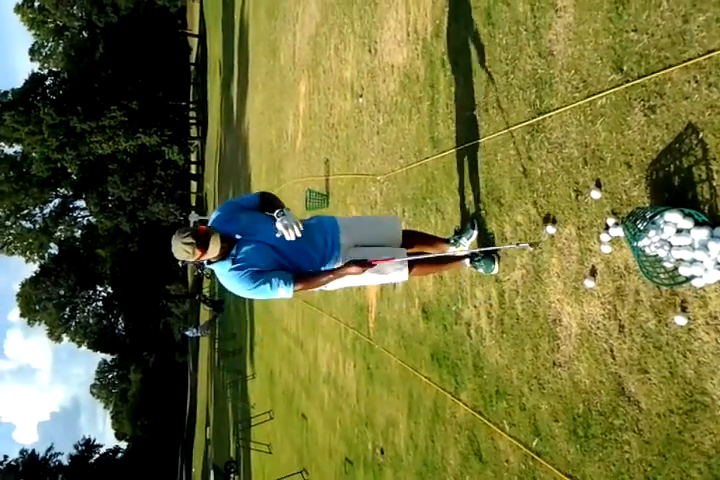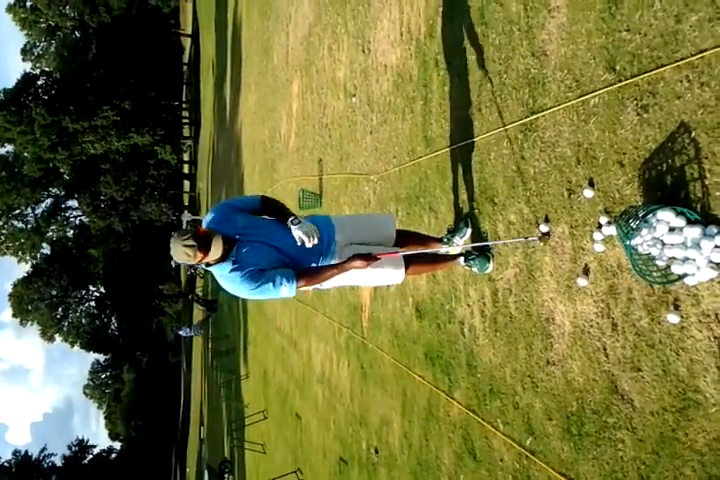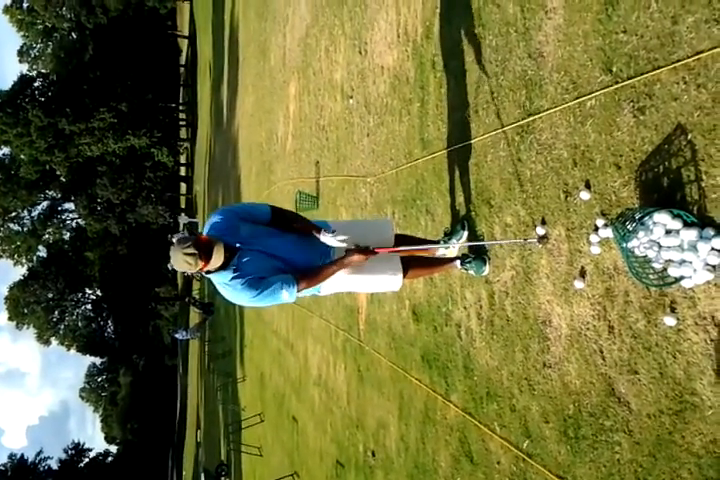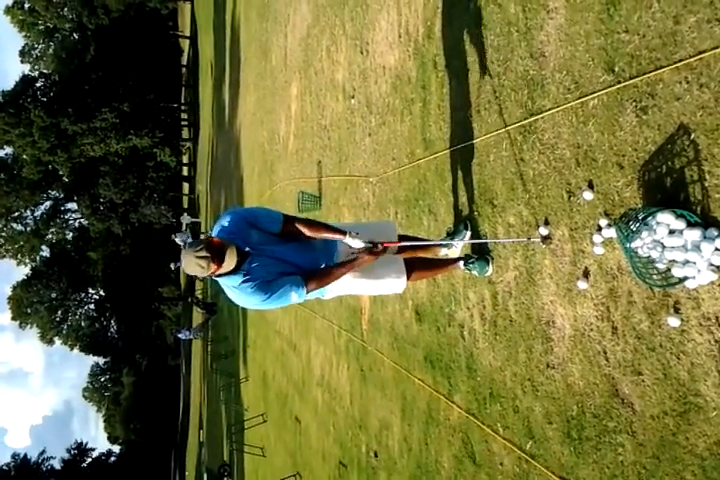
dt=0.3s
person 1, frame 1
left shoulder: (222, 216)
right shoulder: (240, 279)
left elbow: (263, 197)
right elbow: (295, 285)
left wrist: (281, 212)
right wrist: (344, 272)
left hip: (328, 230)
right hip: (331, 266)
left knee: (402, 238)
right knee: (407, 265)
left ankle: (451, 245)
right ankle: (466, 261)
person 1, frame 2
left shoulder: (219, 216)
right shoulder: (241, 280)
left elbow: (265, 202)
right elbow: (299, 282)
left wrist: (292, 219)
right wrist: (350, 265)
left hip: (323, 229)
right hip: (328, 263)
left knee: (394, 235)
right knee: (403, 264)
left ankle: (445, 243)
right ankle: (461, 259)
person 1, frame 3
left shoulder: (221, 221)
right shoulder: (241, 289)
left elbow: (278, 214)
right elbow: (300, 284)
left wrist: (323, 233)
right wrist: (347, 262)
left hip: (322, 239)
right hip: (327, 276)
left knee: (390, 239)
right knee: (401, 269)
left ankle: (443, 247)
right ankle: (457, 263)
person 1, frame 4
left shoulder: (230, 223)
right shoulder: (250, 293)
left elbow: (293, 224)
right elbow: (310, 285)
left wrist: (346, 236)
right wrist: (359, 262)
left hip: (329, 242)
right hip: (332, 274)
left knee: (394, 242)
right knee: (404, 271)
left ankle: (444, 248)
right ankle: (460, 263)
